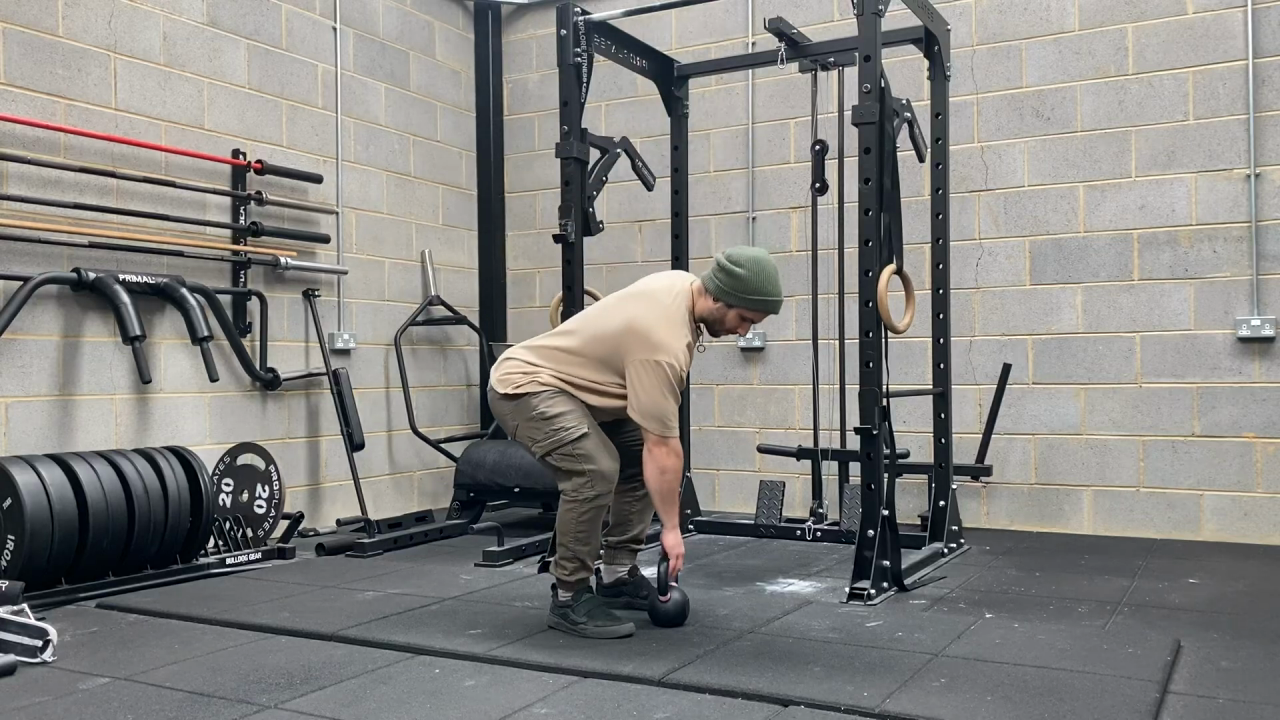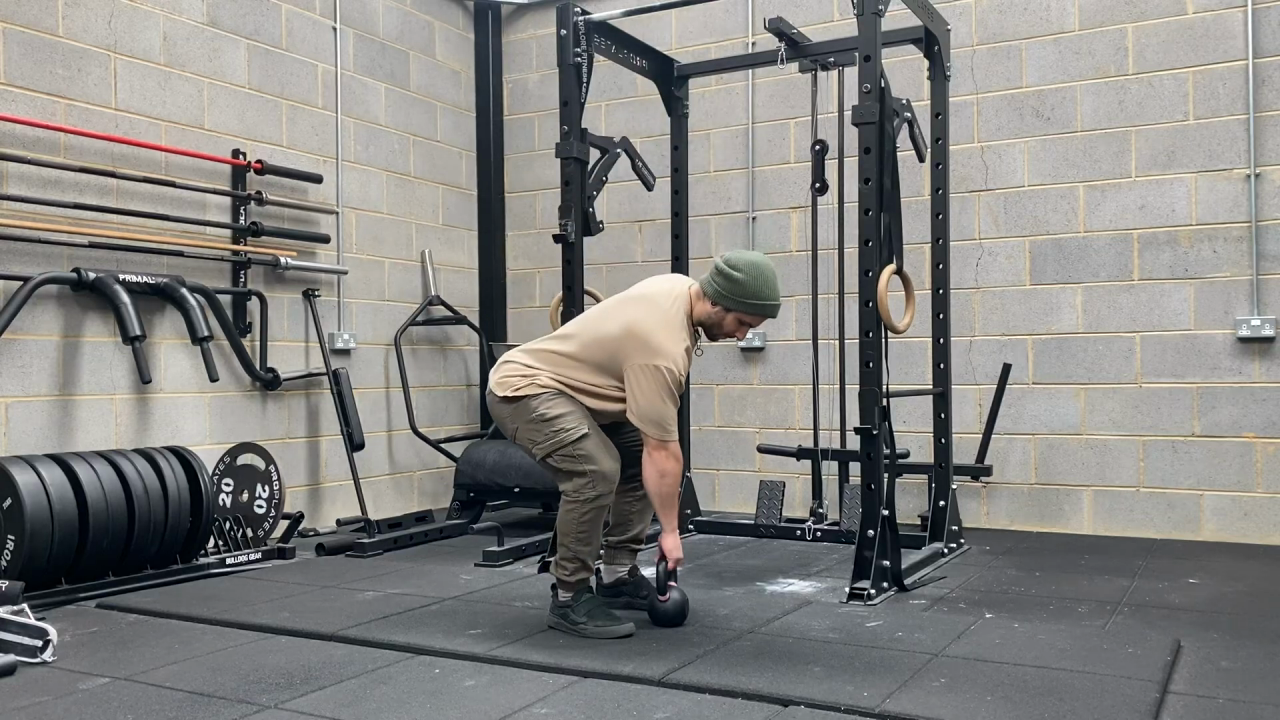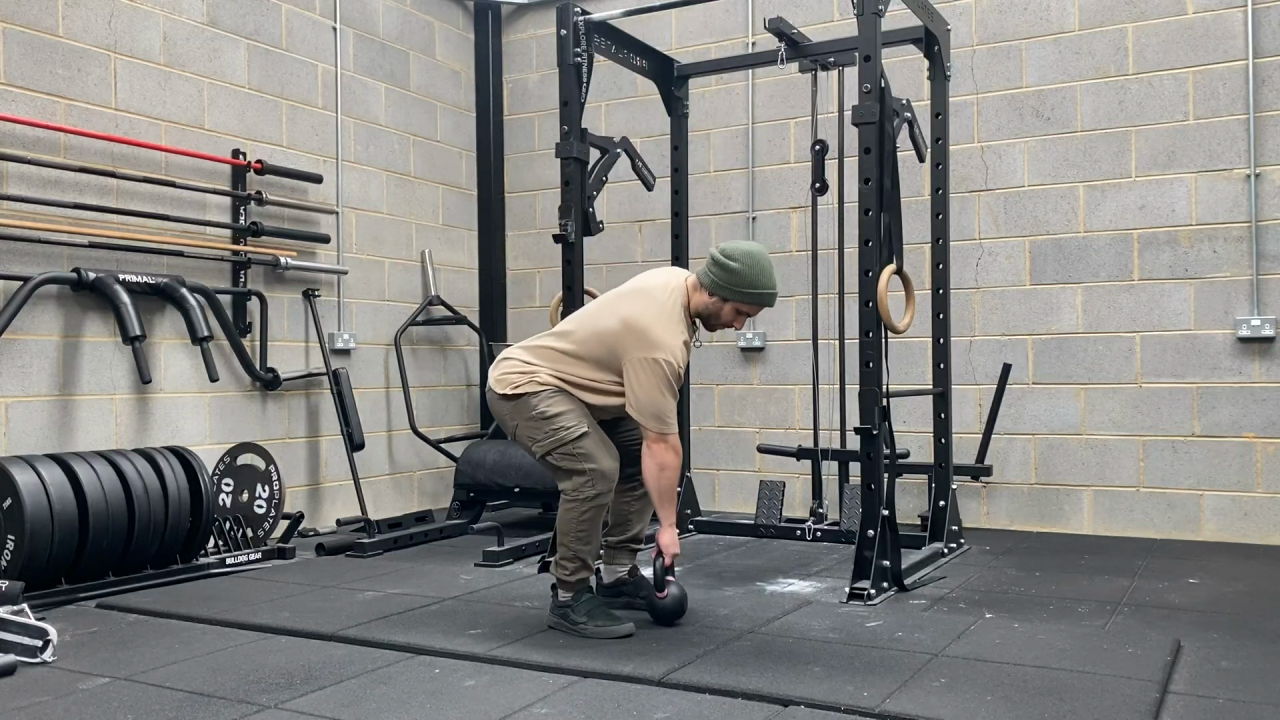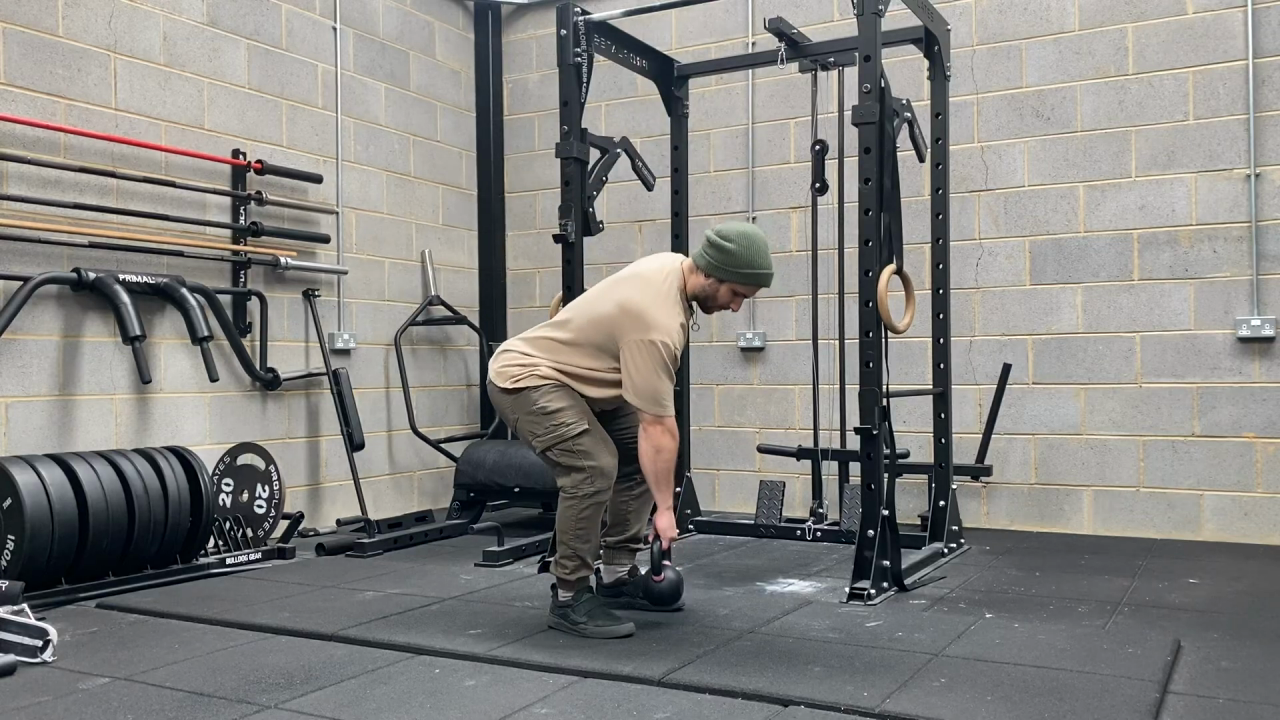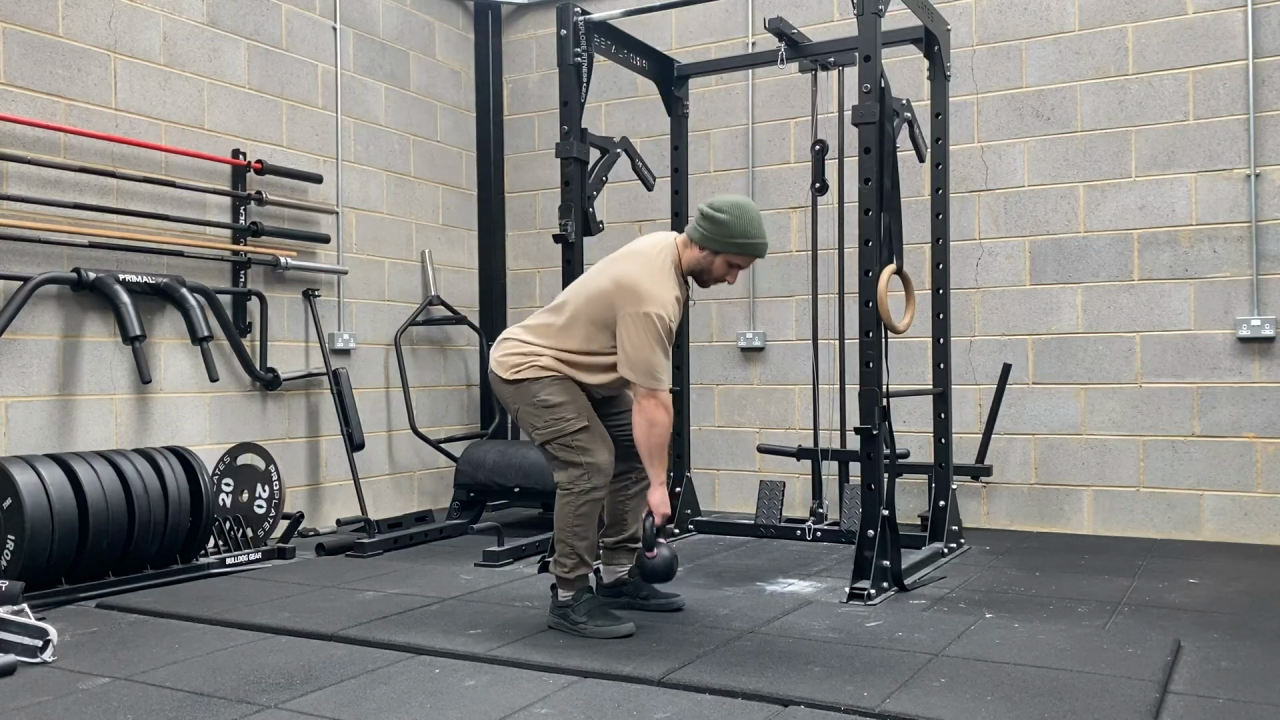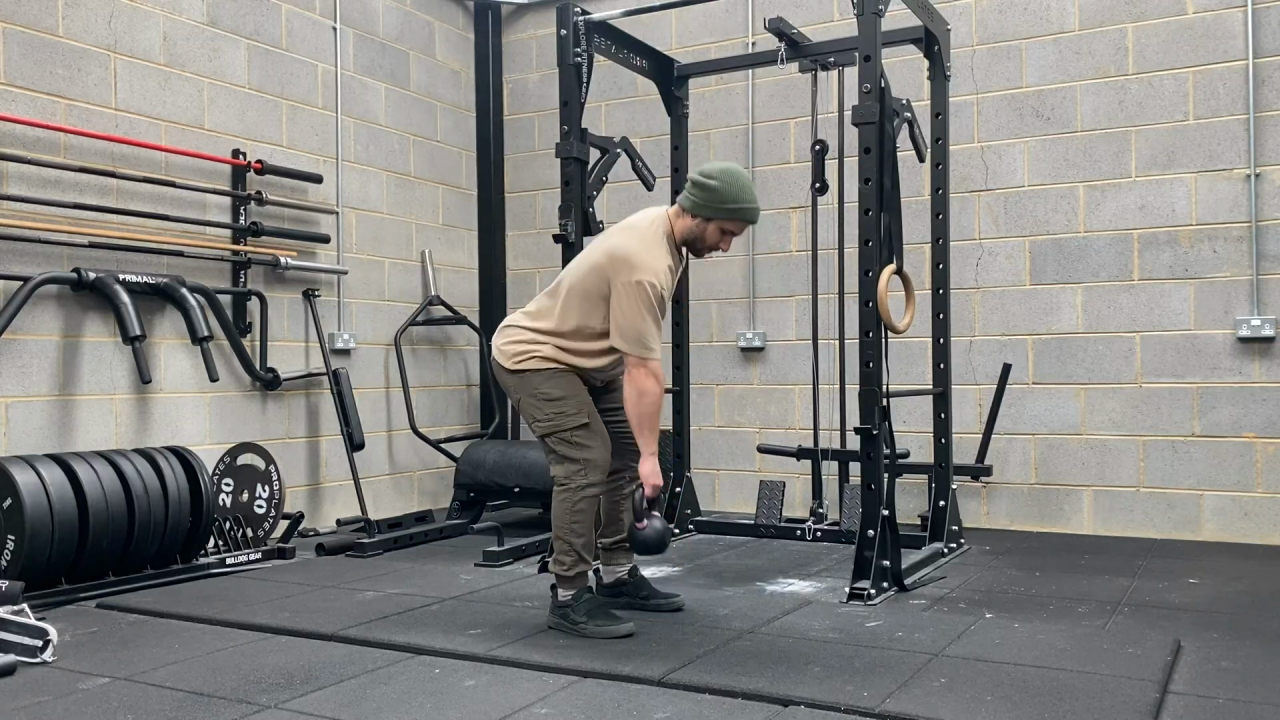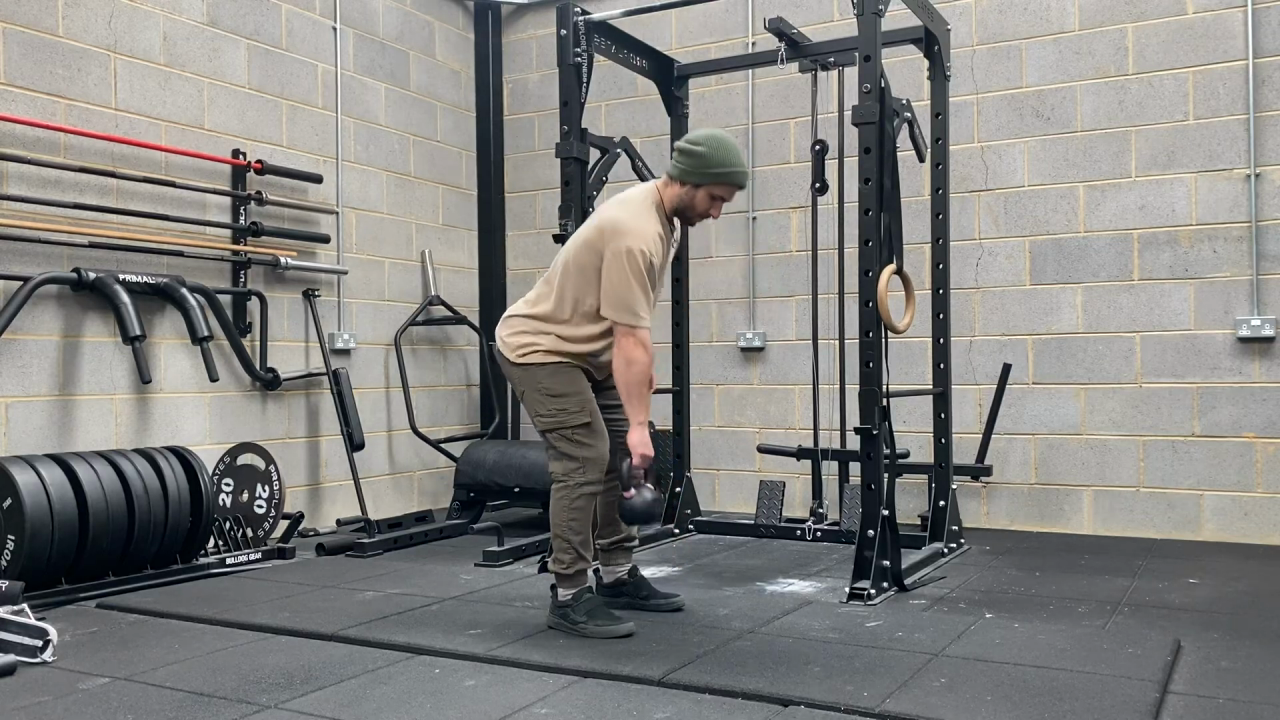
dt=0.1s
person 1, frame 1
left shoulder: (683, 286)
right shoulder: (662, 344)
right elbow: (663, 447)
right wrist: (671, 528)
left hip: (570, 381)
right hip: (524, 385)
left knee: (644, 463)
right knee: (595, 470)
left ankle: (616, 575)
right ankle: (570, 596)
person 1, frame 2
left shoulder: (682, 288)
right shoulder: (662, 349)
right elbow: (663, 451)
right wrist: (670, 532)
left hip: (563, 381)
right hip: (523, 388)
left knee: (640, 459)
right knee: (596, 471)
left ankle: (617, 575)
right ankle: (570, 597)
person 1, frame 3
left shoulder: (678, 282)
right shoulder: (660, 343)
right elbow: (663, 444)
right wrist: (668, 526)
left hip: (561, 377)
right hip: (522, 385)
left knee: (641, 458)
right knee: (595, 470)
left ankle: (617, 575)
right ankle: (569, 596)
person 1, frame 4
left shoulder: (673, 268)
right shoulder: (657, 322)
right elbow: (658, 425)
right wrist: (664, 511)
left hip: (574, 375)
right hip: (525, 378)
left knee: (641, 459)
right knee: (593, 470)
left ankle: (618, 576)
right ankle: (570, 597)
person 1, frame 5
left shoulder: (669, 247)
right shoulder: (653, 297)
right elbow: (652, 401)
right wrist: (659, 487)
left hip: (572, 365)
right hip: (526, 367)
left knee: (636, 455)
right knee: (589, 465)
left ankle: (618, 576)
right ankle: (569, 596)
person 1, frame 6
left shoulder: (664, 232)
right shoulder: (646, 263)
right elbow: (641, 370)
right wrist: (649, 458)
left hip: (581, 354)
right hip: (533, 355)
left knee: (623, 461)
right knee: (586, 463)
left ankle: (616, 576)
right ankle: (569, 596)
person 1, frame 7
left shoulder: (659, 209)
right shoulder: (636, 234)
right elbow: (631, 341)
right wrist: (639, 427)
left hip: (584, 346)
right hip: (538, 347)
left knee: (621, 457)
right knee: (585, 460)
left ankle: (616, 575)
right ankle: (569, 595)
